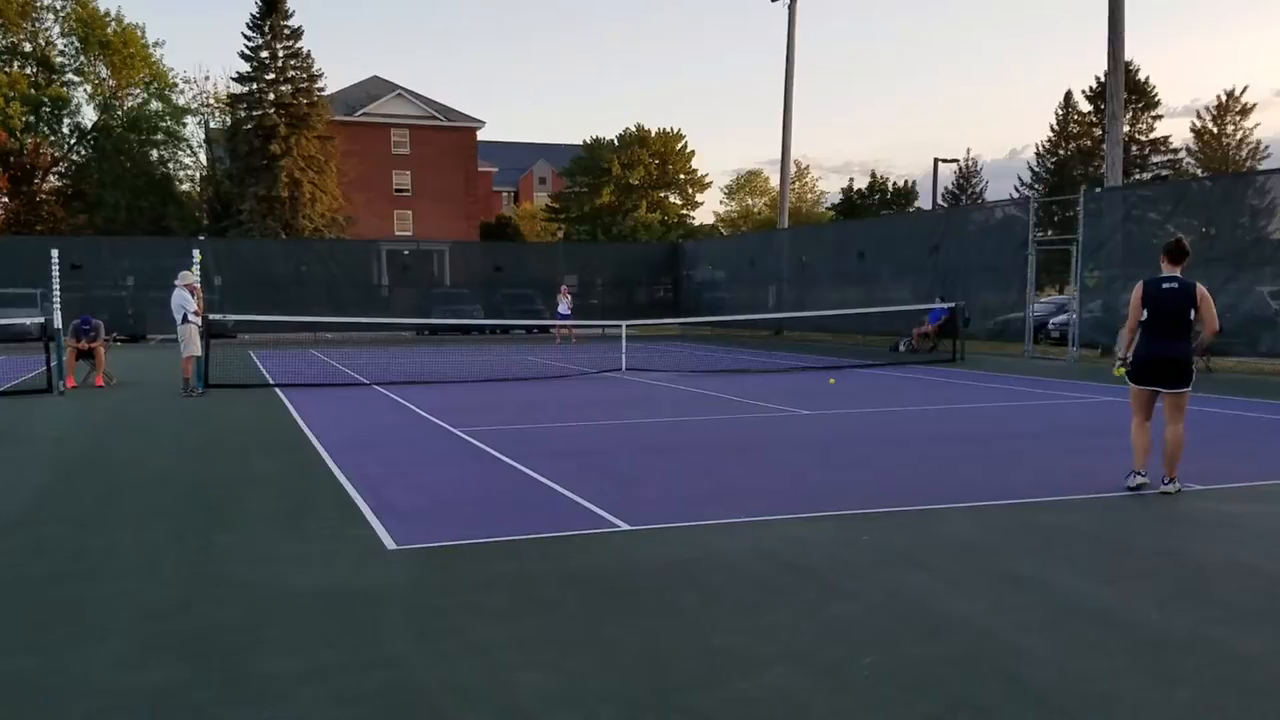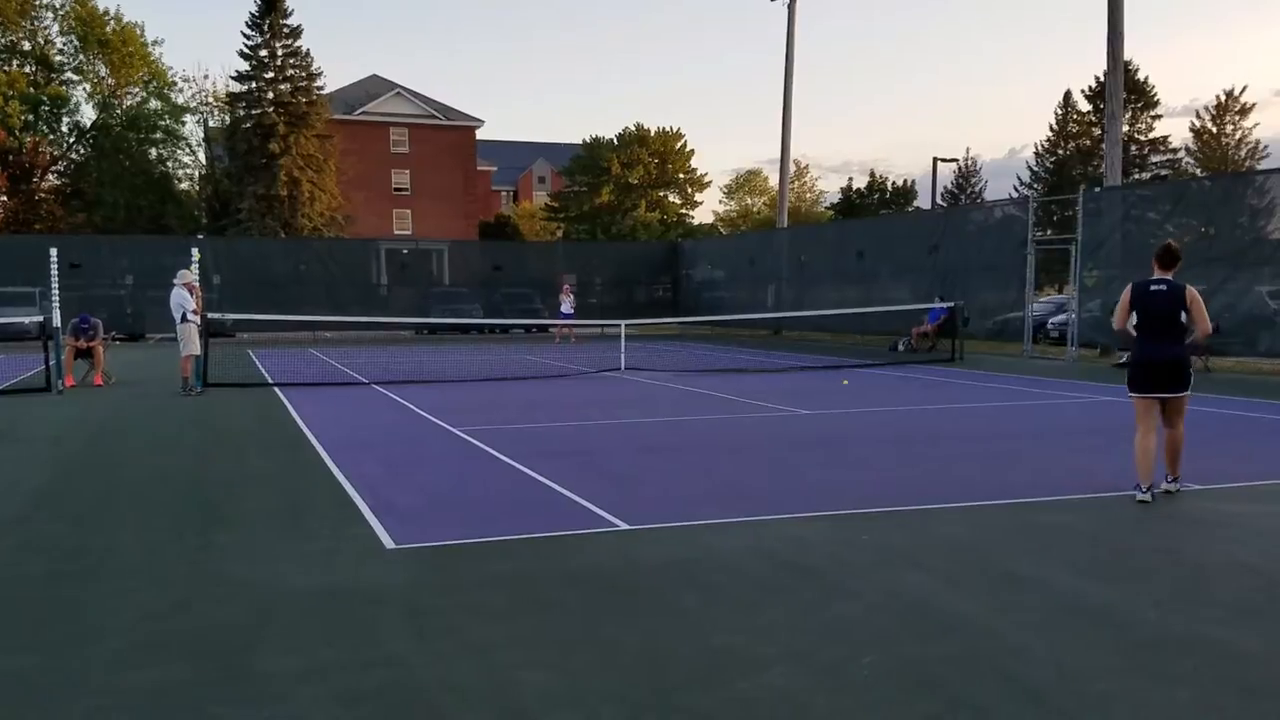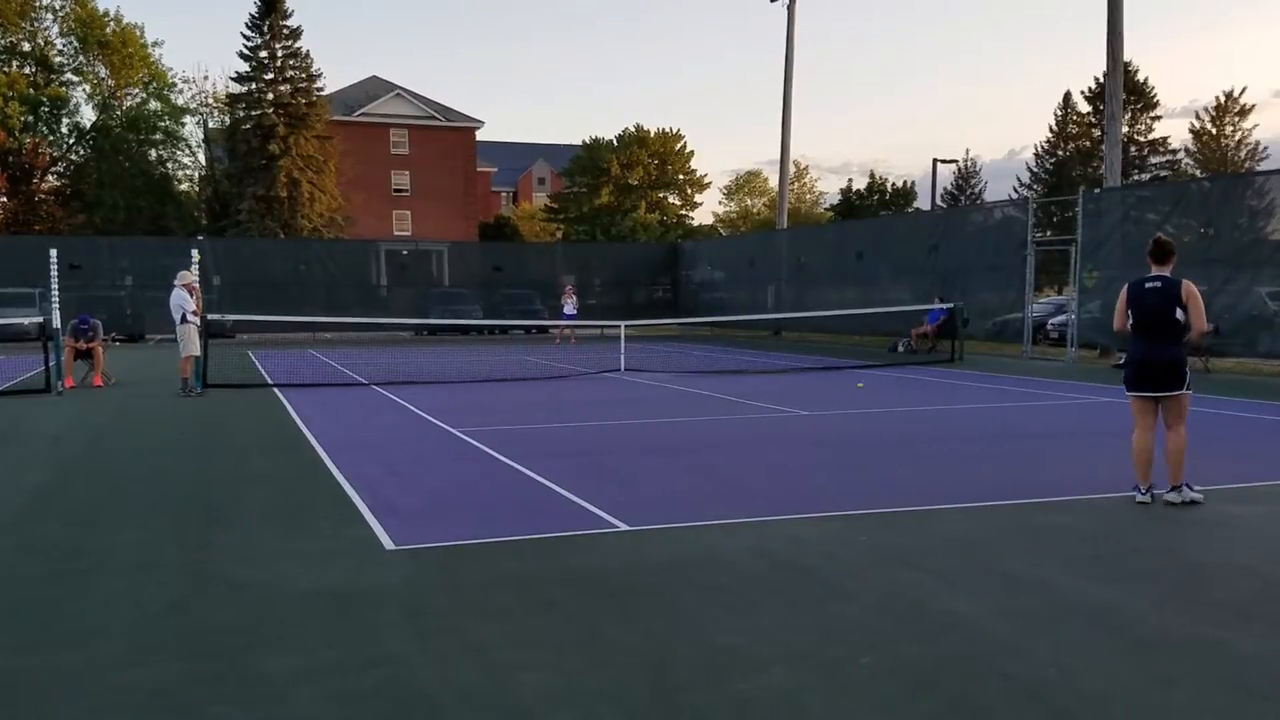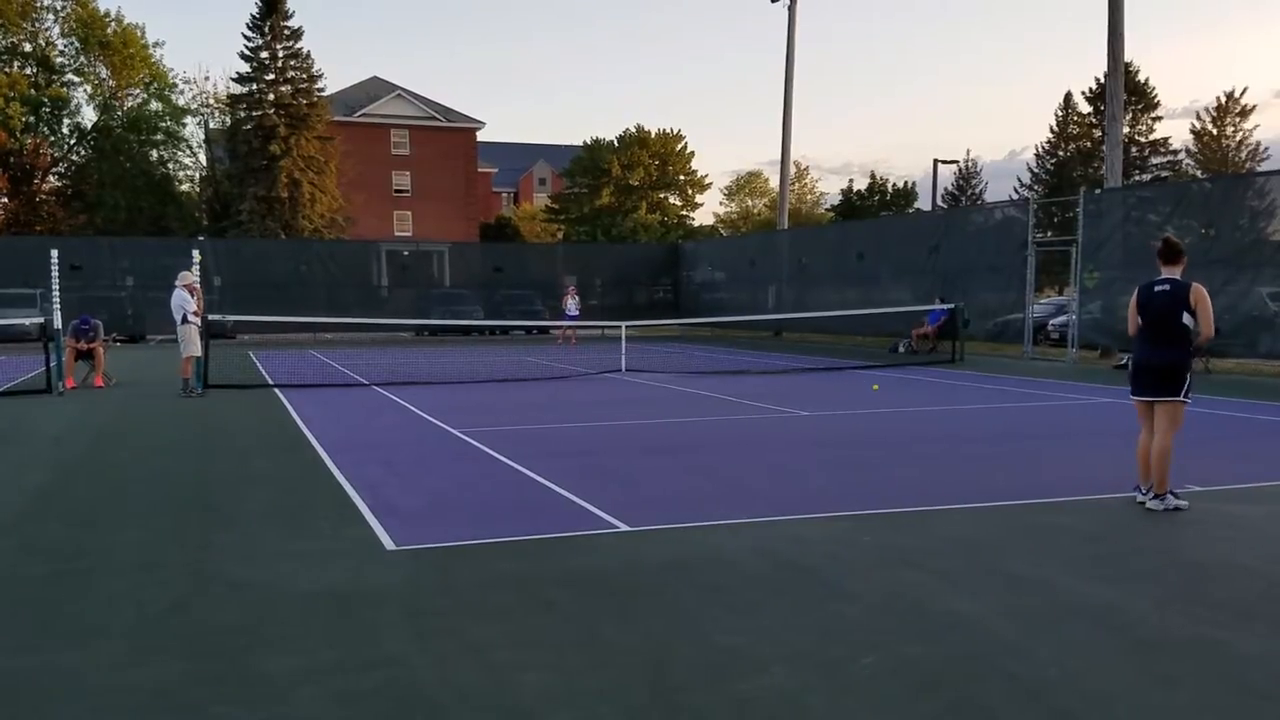
dt=0.3s
person 1, frame 1
left shoulder: (1143, 287)
right shoulder: (1197, 290)
left elbow: (1131, 327)
right elbow: (1212, 328)
left wrist: (1123, 355)
right wrist: (1194, 349)
left hip: (1146, 359)
right hip: (1179, 361)
left knee: (1140, 418)
right knee: (1174, 422)
left ankle: (1138, 472)
right ankle: (1170, 479)
person 1, frame 2
left shoulder: (1133, 289)
right shoulder: (1187, 292)
left elbow: (1118, 325)
right elbow: (1204, 330)
right wrist: (1184, 342)
left hip: (1142, 363)
right hip: (1175, 363)
left knee: (1146, 429)
right knee: (1174, 425)
left ankle: (1144, 487)
right ankle: (1172, 478)
person 1, frame 3
left shoulder: (1130, 289)
right shoulder: (1185, 288)
left elbow: (1118, 326)
right elbow: (1201, 328)
right wrist: (1181, 340)
left hip: (1138, 363)
right hip: (1171, 364)
left knee: (1143, 428)
right knee: (1175, 428)
left ankle: (1143, 488)
right ankle: (1177, 487)
person 1, frame 4
left shoulder: (1141, 292)
right shoulder: (1195, 291)
left elbow: (1133, 331)
right elbow: (1207, 334)
right wrist: (1190, 345)
left hip: (1142, 365)
right hip: (1174, 368)
left knee: (1148, 431)
right knee: (1165, 433)
left ankle: (1144, 488)
right ankle: (1160, 495)
